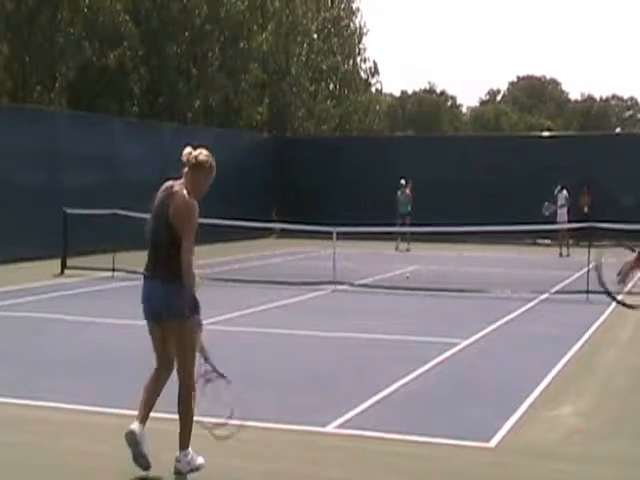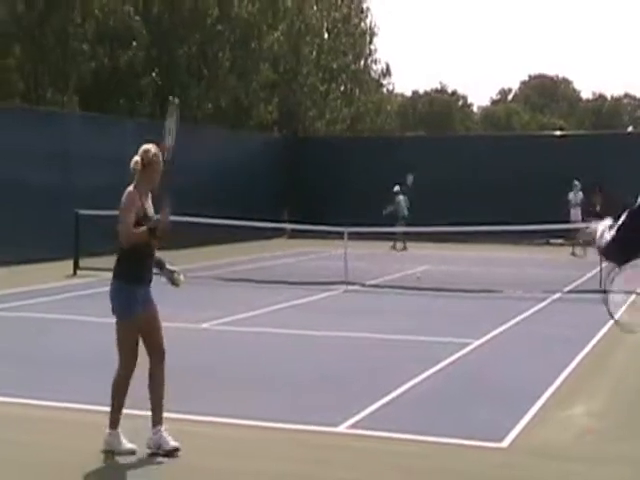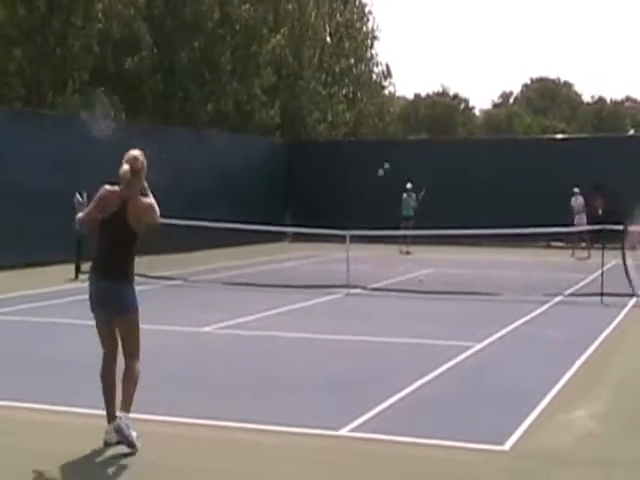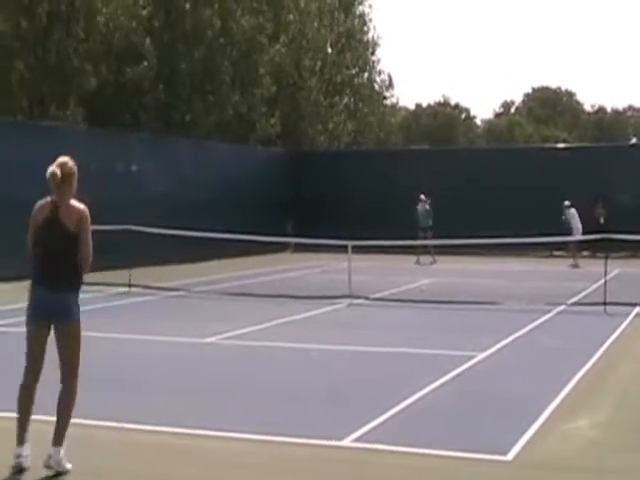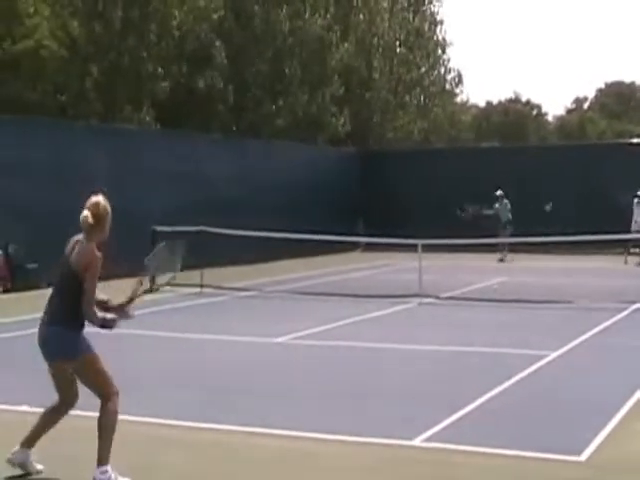
dt=1s
person 1, frame 1
left shoulder: (165, 190)
right shoulder: (188, 204)
right elbow: (185, 259)
right wrist: (193, 304)
left hip: (150, 287)
right hip: (173, 291)
left knee: (163, 366)
right knee: (186, 375)
left ankle: (138, 426)
right ankle: (184, 455)
person 1, frame 2
left shoulder: (146, 195)
right shoulder: (132, 196)
right elbow: (125, 239)
left wrist: (163, 266)
right wrist: (153, 227)
left hip: (141, 287)
right hip: (127, 288)
left knee: (158, 356)
right knee: (128, 363)
left ankle: (157, 432)
right ankle: (113, 434)
person 1, frame 3
left shoulder: (106, 194)
right shoulder: (142, 206)
left elbow: (81, 222)
right wrist: (147, 190)
left hip: (97, 283)
right hip: (120, 287)
left knee: (109, 355)
right knee: (132, 358)
left ankle: (112, 424)
right ankle: (123, 417)
person 1, frame 4
left shoulder: (40, 208)
right shoulder: (80, 211)
left elbow: (31, 250)
right elbow: (86, 260)
left hip: (39, 294)
right hip: (65, 297)
left knee: (31, 374)
right knee: (69, 378)
left ankle: (21, 450)
right ankle: (56, 453)
person 1, frame 5
left shoulder: (76, 242)
right shoulder: (92, 255)
right elbow: (88, 309)
left wrist: (112, 305)
right wrist: (108, 320)
left hip: (47, 332)
right hip: (67, 335)
left knee: (68, 399)
right knee: (110, 395)
left ankle: (22, 452)
